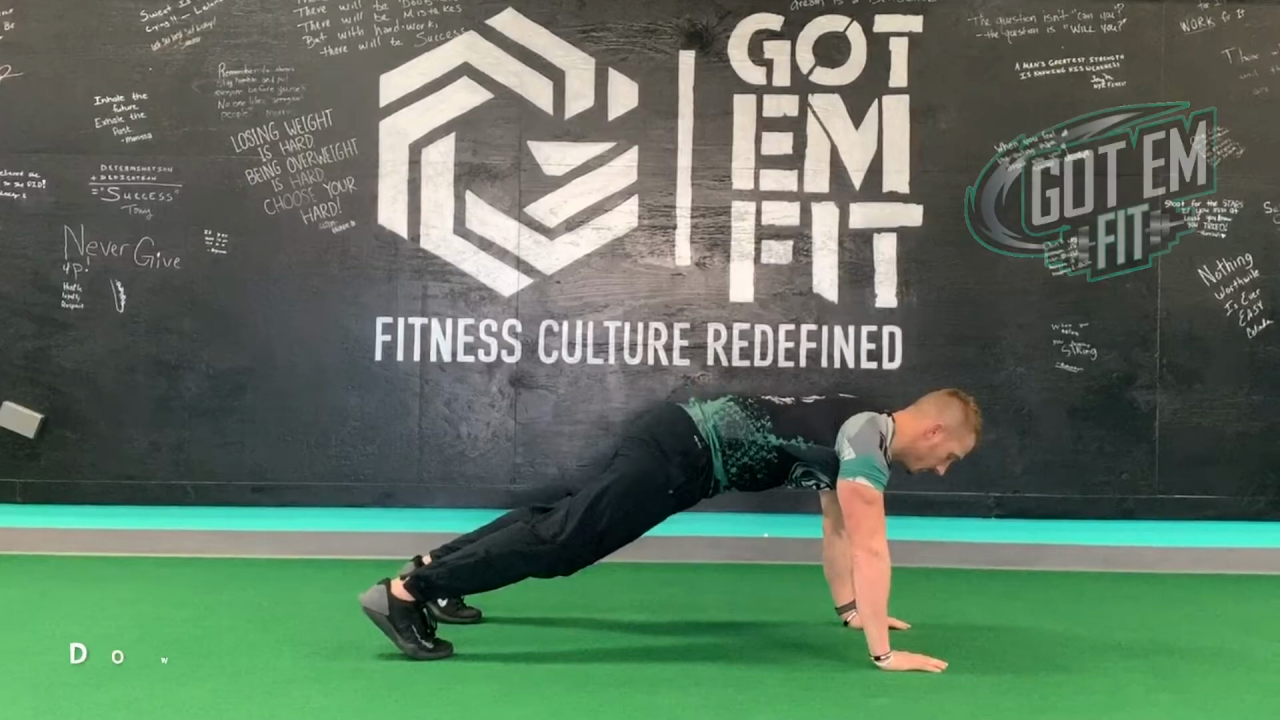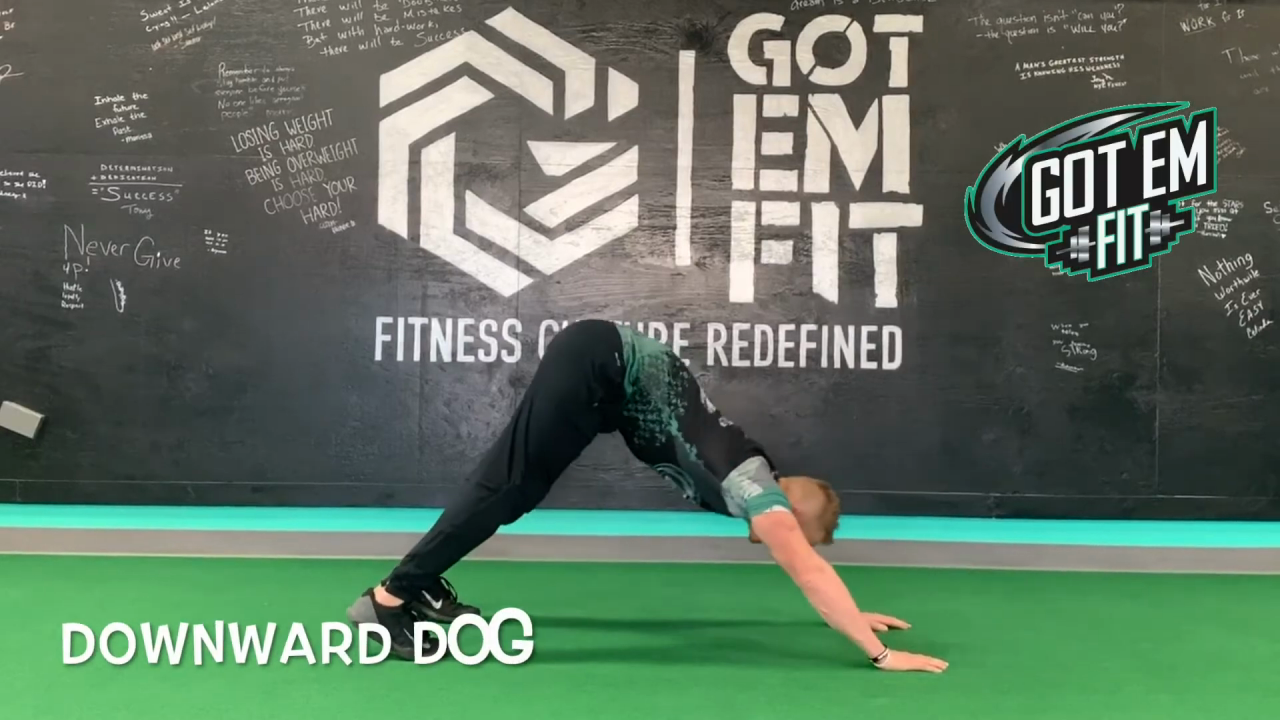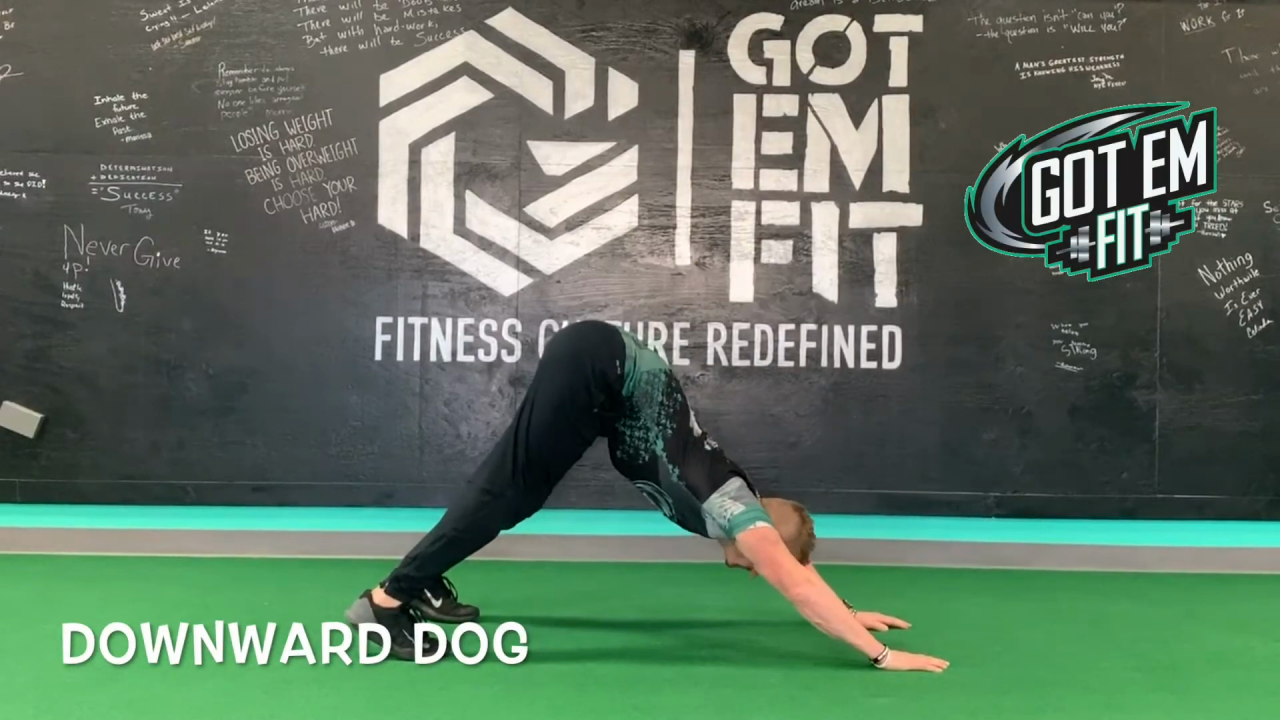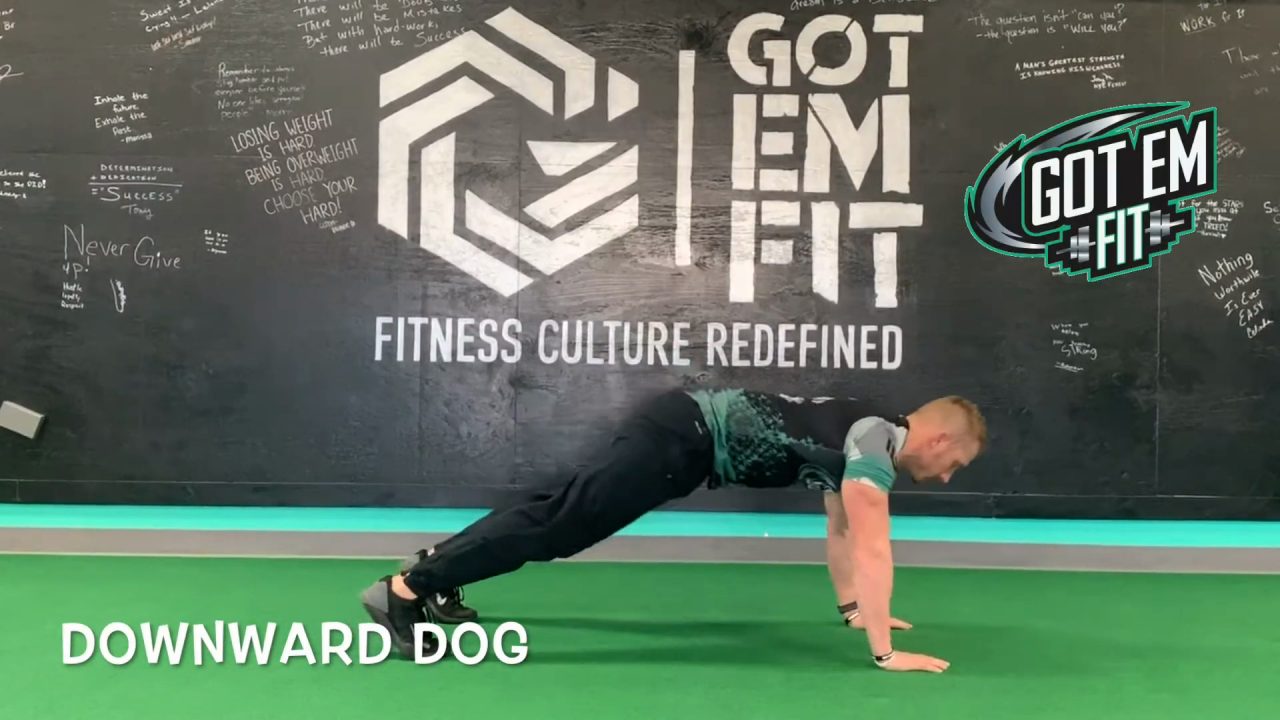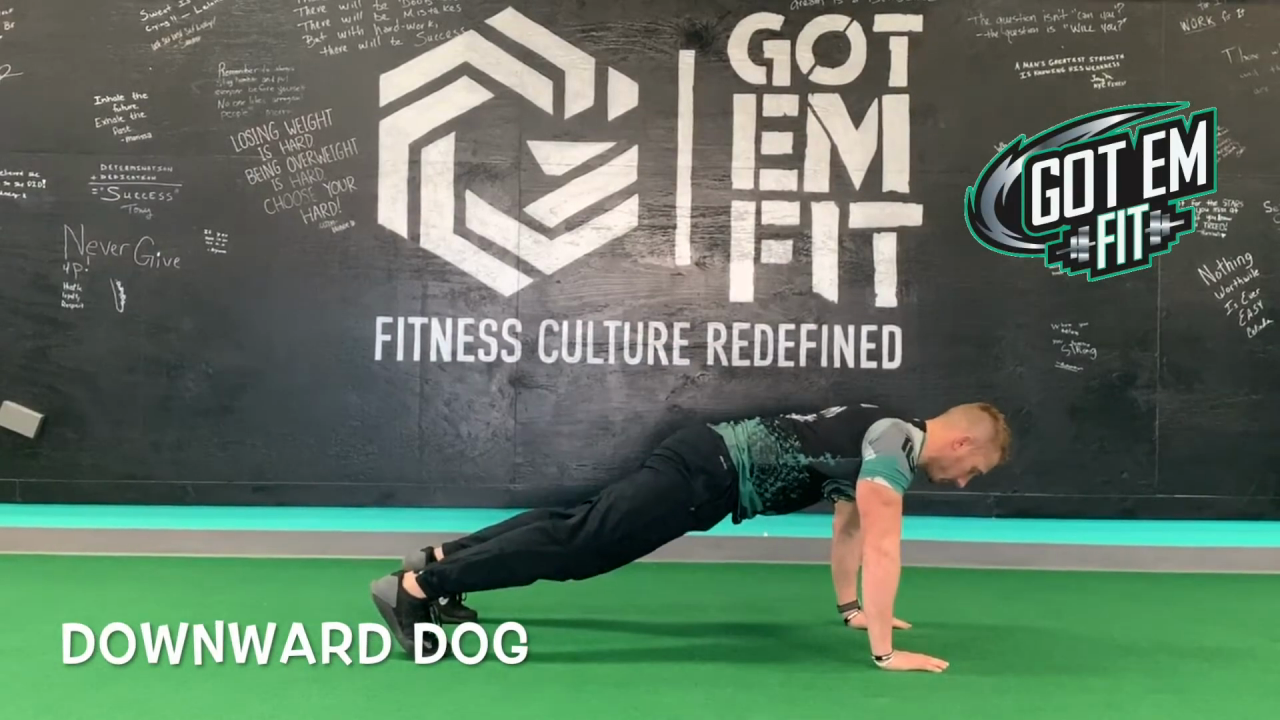
dt=1s
person 1, frame 1
left shoulder: (857, 431)
right shoulder: (869, 439)
left elbow: (837, 530)
right elbow: (869, 549)
left wrist: (849, 607)
right wrist: (882, 651)
left hip: (680, 441)
right hip: (679, 453)
left knee: (563, 519)
right knee: (561, 541)
left ankle: (434, 567)
right ankle: (404, 591)
person 1, frame 2
left shoulder: (751, 476)
right shoulder: (748, 486)
left elbow: (807, 569)
right elbow: (808, 572)
left wrist: (850, 612)
right wrist: (880, 654)
left hip: (603, 360)
right hip: (598, 362)
left knee: (514, 482)
right knee: (508, 486)
left ankle: (422, 584)
right ankle: (388, 598)
person 1, frame 3
left shoulder: (734, 498)
right shoulder: (730, 505)
left elbow: (799, 575)
right elbow: (797, 586)
left wrist: (847, 612)
right wrist: (880, 654)
left hip: (598, 360)
right hip: (596, 364)
left knee: (513, 485)
right knee: (507, 490)
left ankle: (424, 583)
right ankle: (385, 600)
person 1, frame 4
left shoulder: (863, 434)
right shoulder: (876, 443)
left elbow: (842, 527)
right elbow: (873, 548)
left wrist: (851, 606)
right wrist: (884, 651)
left hip: (686, 428)
right hip: (682, 437)
left knee: (565, 508)
right knee: (558, 525)
left ankle: (435, 563)
right ankle: (402, 589)
person 1, frame 5
left shoulder: (880, 438)
right shoulder: (895, 445)
left elbow: (847, 526)
right elbow: (882, 549)
left wrist: (851, 606)
right wrist: (885, 651)
left hip: (706, 461)
right hip: (702, 473)
left knee: (582, 525)
right knee: (575, 545)
left ankle: (440, 560)
right ankle: (412, 587)
